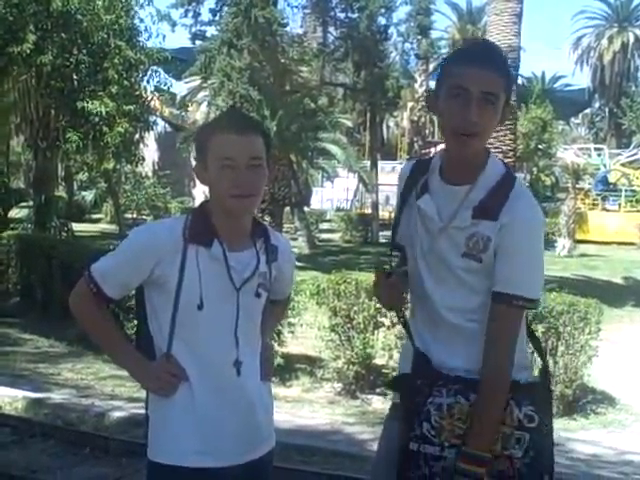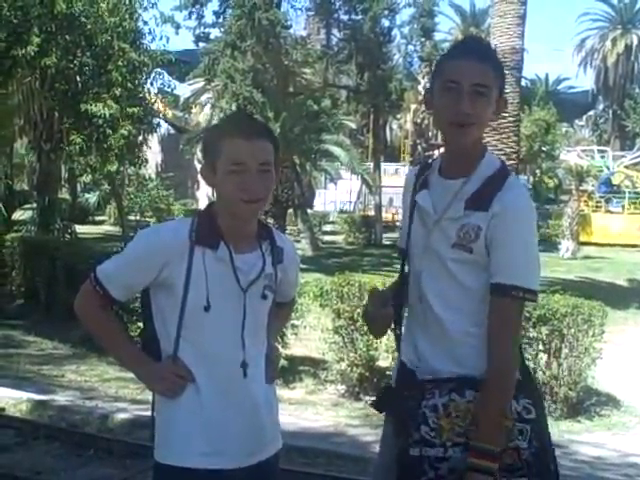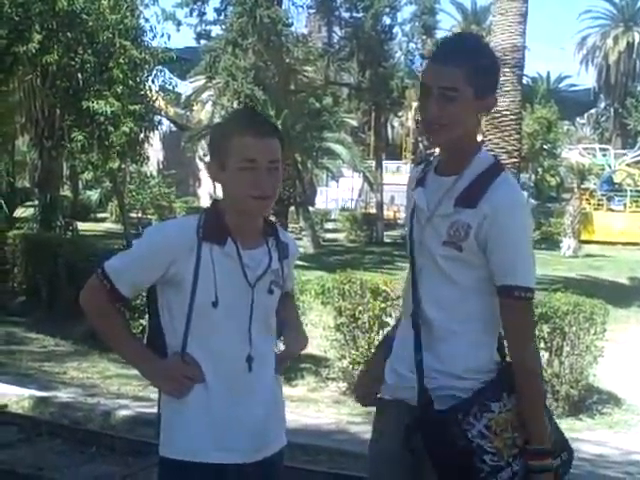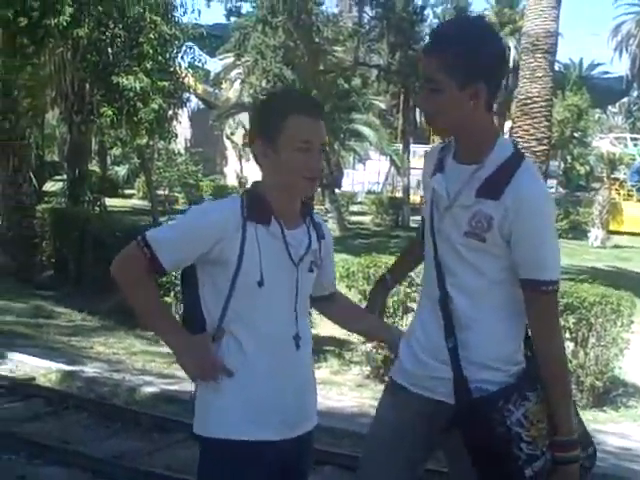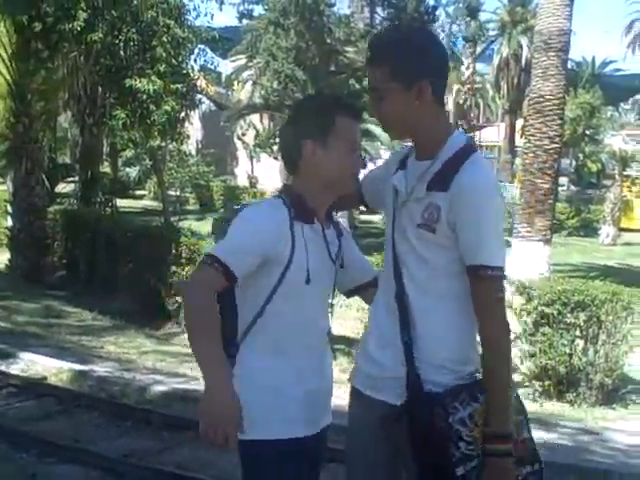
dt=0.4s
person 1, frame 1
left shoulder: (517, 208)
right shoulder: (411, 179)
left elbow: (501, 344)
right wrist: (391, 284)
left hip: (490, 398)
right hip: (418, 387)
person 1, frame 2
left shoulder: (509, 201)
right shoulder: (416, 182)
left elbow: (504, 337)
right wrist: (387, 300)
left hip: (476, 402)
right hip: (413, 390)
person 1, frame 3
left shoulder: (501, 200)
right shoulder: (419, 182)
left elbow: (520, 335)
right wrist: (379, 357)
left hip: (462, 405)
right hip: (400, 393)
person 1, frame 4
left shoulder: (522, 191)
right shoulder: (436, 164)
left elbow: (544, 325)
left wrist: (565, 439)
right wrist: (386, 282)
left hip: (485, 395)
right hip: (413, 377)
person 1, frame 5
left shoulder: (471, 179)
right shoulder: (399, 167)
left elbow: (493, 318)
right elbow: (351, 193)
left wrist: (500, 437)
left hip: (438, 393)
right hip: (374, 383)
person 2, frame 1
left shoulder: (277, 250)
right shoulder: (158, 241)
right elbow: (84, 300)
left wrist: (262, 340)
right wrist: (138, 366)
left hip: (255, 442)
person 2, frame 2
left shoulder: (282, 252)
right shoulder: (165, 243)
right elbow: (89, 302)
left wrist: (268, 342)
right wrist: (145, 368)
left hip: (261, 444)
person 2, frame 3
left shoulder: (284, 248)
right shoulder: (174, 241)
right elbow: (94, 297)
left wrist: (294, 337)
right wrist: (150, 365)
left hip: (266, 438)
right hip: (194, 447)
person 2, frame 4
left shoulder: (317, 233)
right shoulder: (221, 220)
right elbow: (129, 267)
left wrist: (390, 336)
right wrist: (182, 342)
left hip: (297, 418)
right hip: (235, 425)
person 2, frame 5
left shoulder: (334, 231)
right shoulder: (266, 221)
left elbow: (371, 289)
right elbow: (199, 288)
right wrist: (219, 385)
left hip: (311, 413)
right hip: (271, 418)
